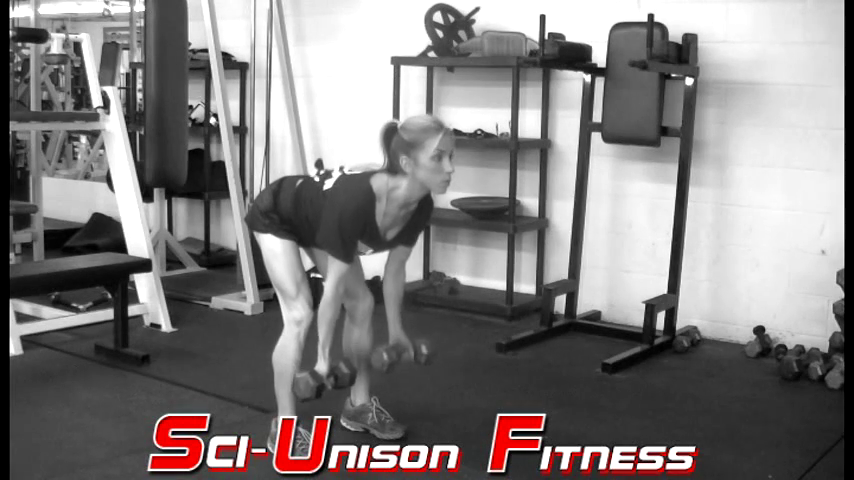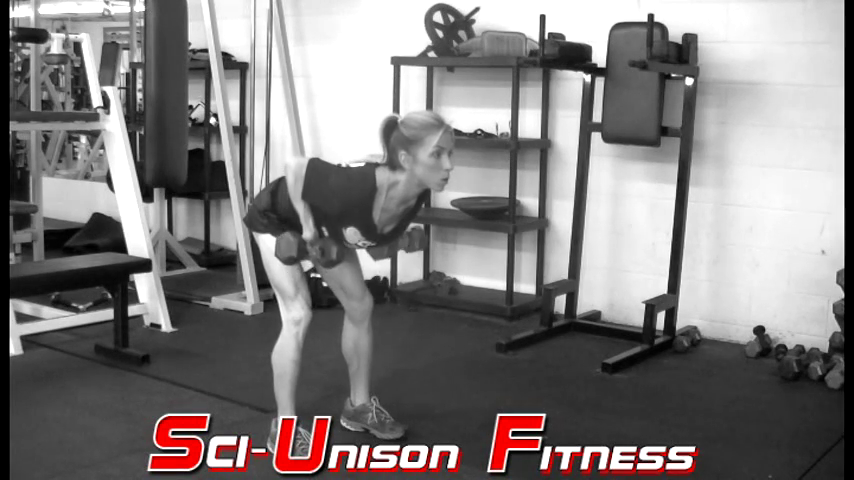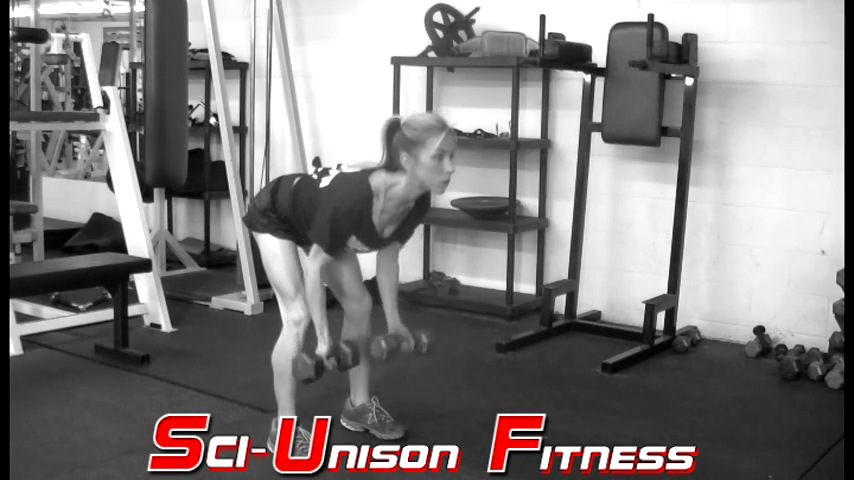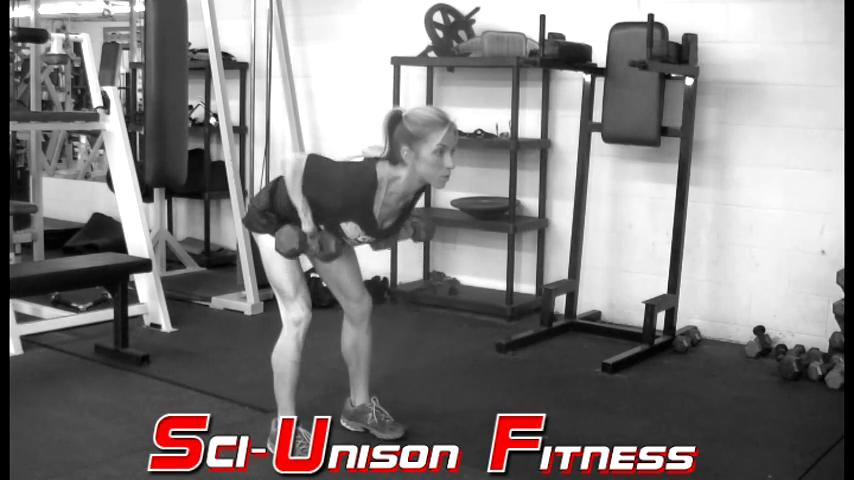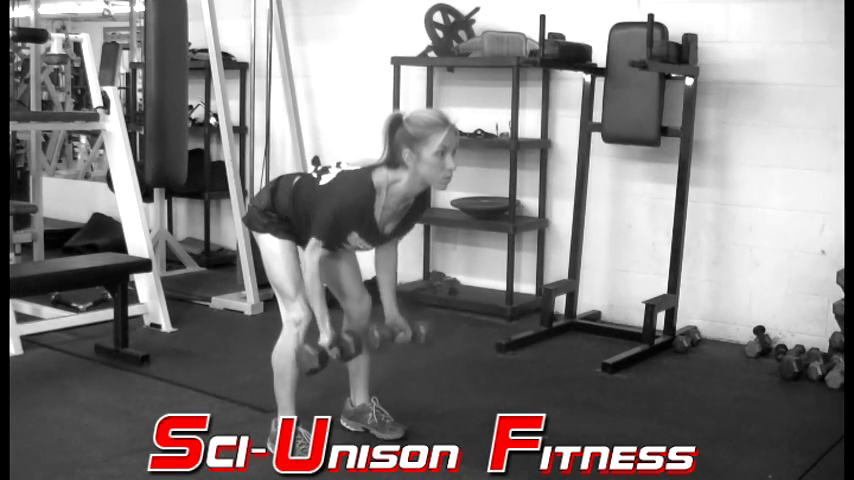
dt=1s
person 1, frame 1
left shoulder: (419, 206)
right shoulder: (355, 201)
left elbow: (395, 268)
right elbow: (335, 283)
left wrist: (395, 329)
right wrist: (323, 355)
left hip: (317, 220)
right hip: (277, 217)
left knee: (362, 303)
right knee: (300, 314)
left ankle: (359, 405)
person 1, frame 2
left shoulder: (416, 195)
right shoulder: (358, 186)
right elbow: (295, 168)
left wrist: (382, 233)
right wrist: (307, 225)
left hip: (325, 222)
right hip: (277, 216)
left knee: (360, 305)
right knee: (298, 315)
left ankle: (359, 405)
right ankle: (283, 427)
person 1, frame 3
left shoulder: (417, 202)
right shoulder: (354, 197)
left elbow: (387, 256)
right elbow: (315, 265)
left wrist: (393, 320)
right wrist: (323, 338)
left hip: (318, 221)
right hip: (275, 217)
left knee: (359, 305)
right knee: (298, 315)
left ankle: (359, 406)
person 1, frame 4
left shoulder: (415, 186)
right shoulder: (359, 180)
right elbow: (293, 165)
left wrist: (394, 226)
right wrist: (306, 220)
left hip: (325, 223)
right hip: (277, 216)
left knee: (359, 305)
right knee: (298, 314)
left ankle: (359, 406)
person 1, frame 5
left shoulder: (417, 198)
right shoulder: (356, 193)
left elbow: (385, 244)
right elbow: (312, 257)
left wrist: (391, 310)
right wrist: (325, 329)
left hip: (318, 221)
right hip: (276, 217)
left knee: (359, 304)
right knee: (298, 315)
left ankle: (359, 406)
